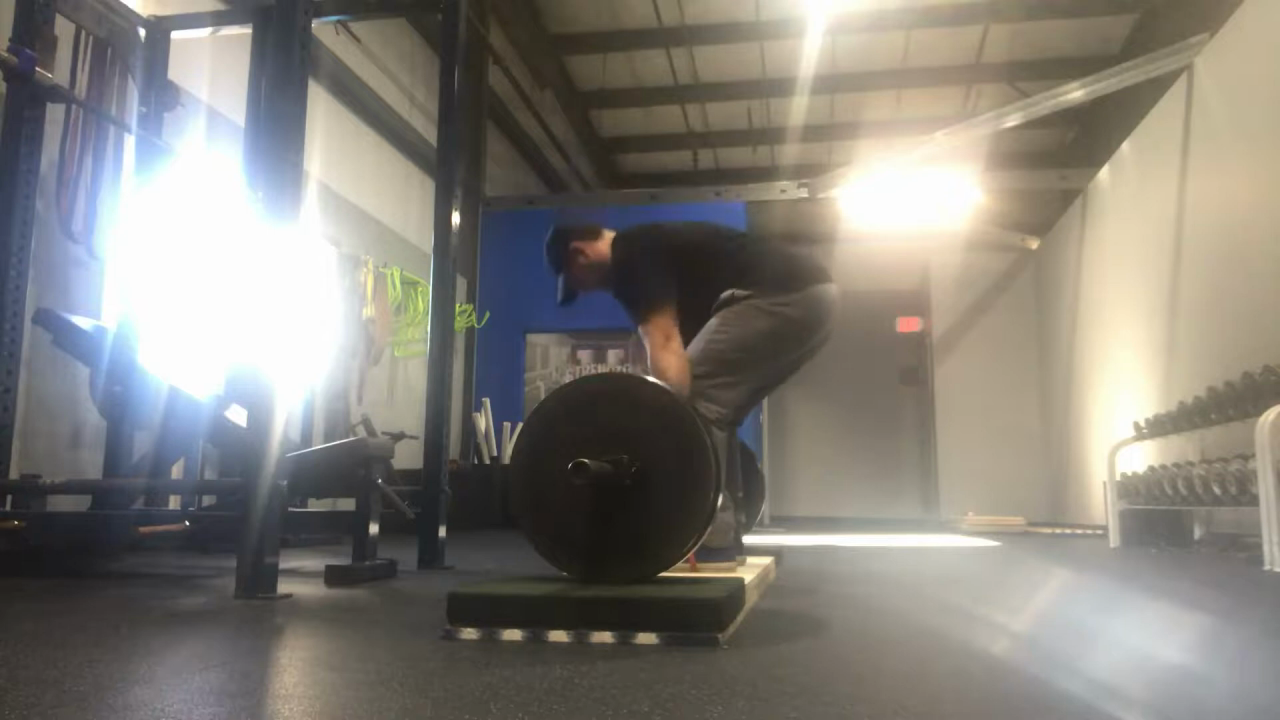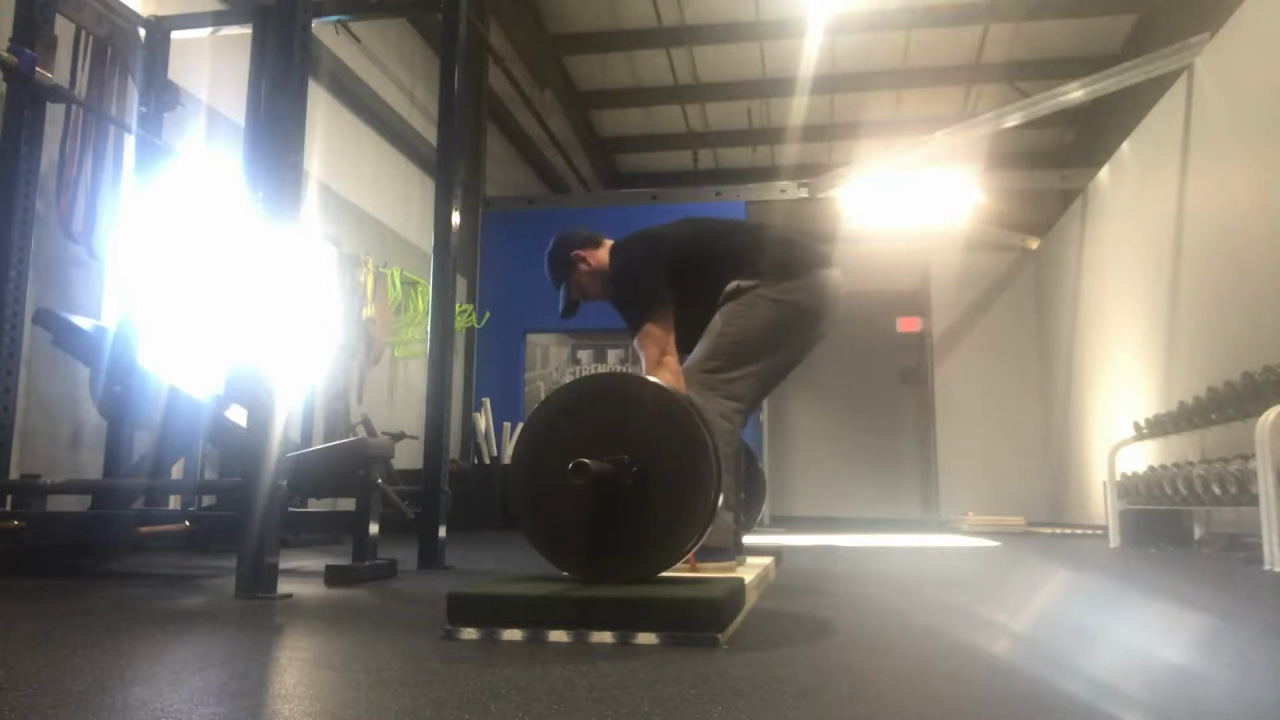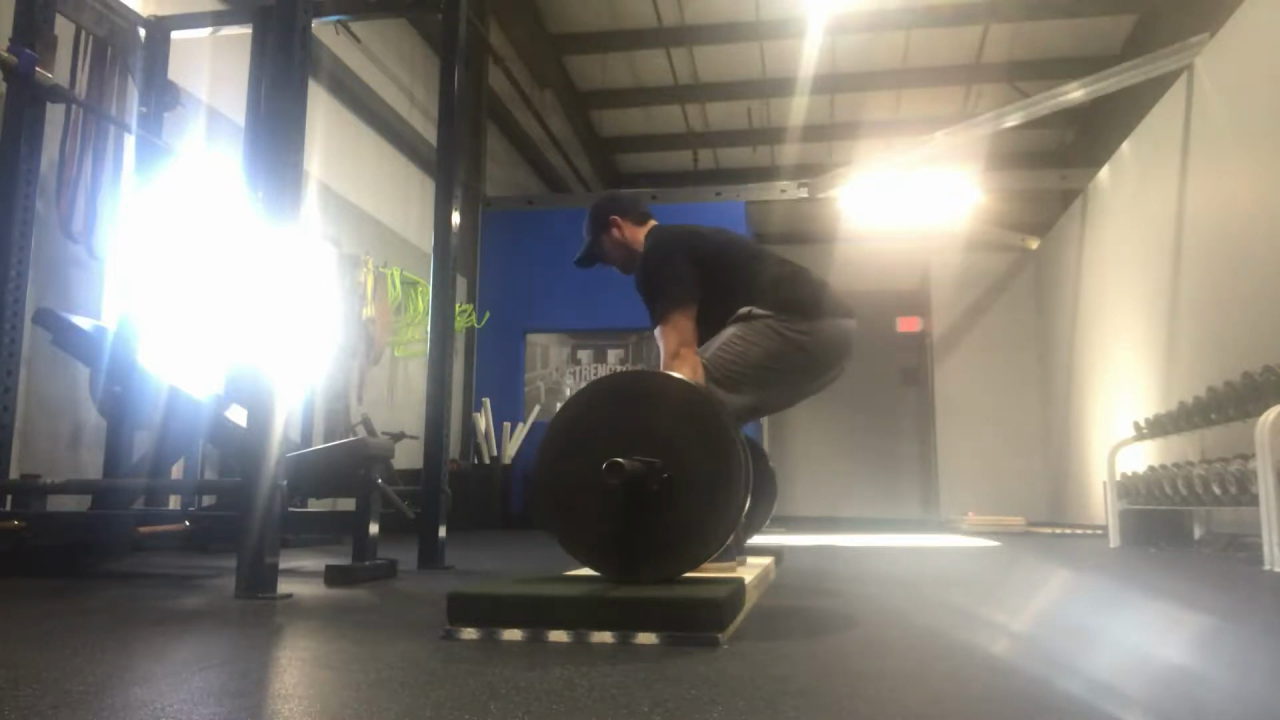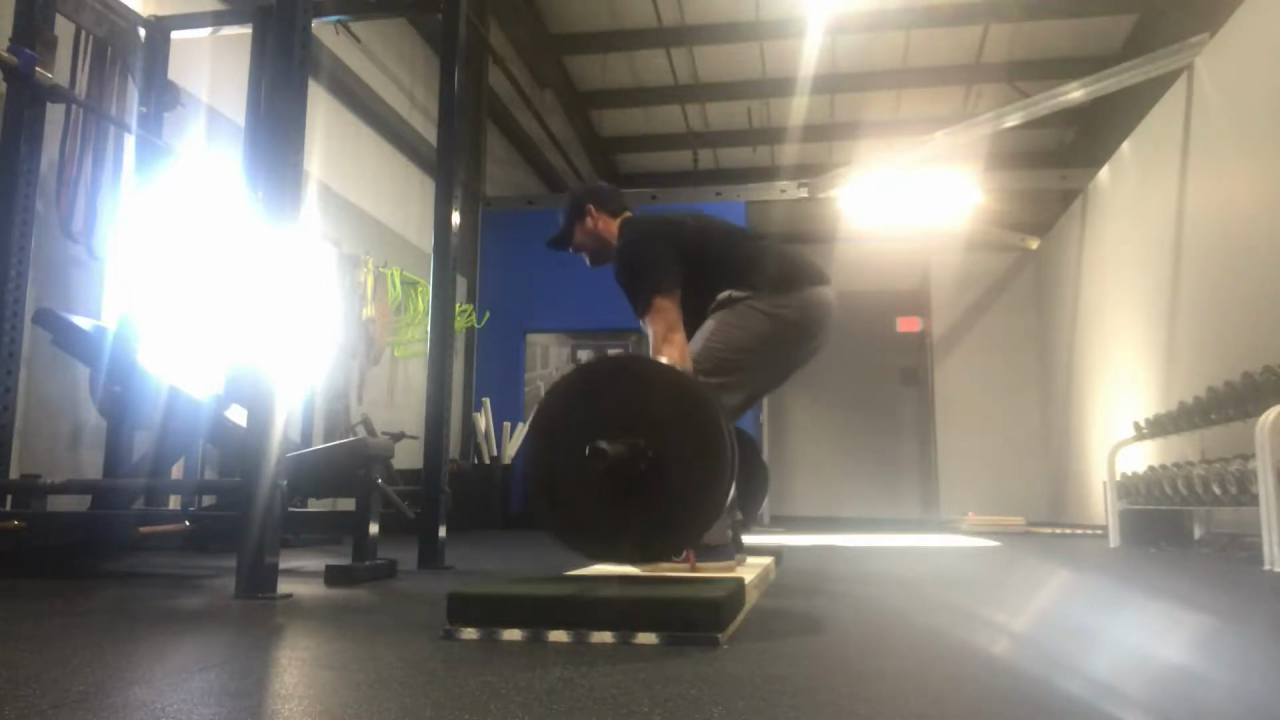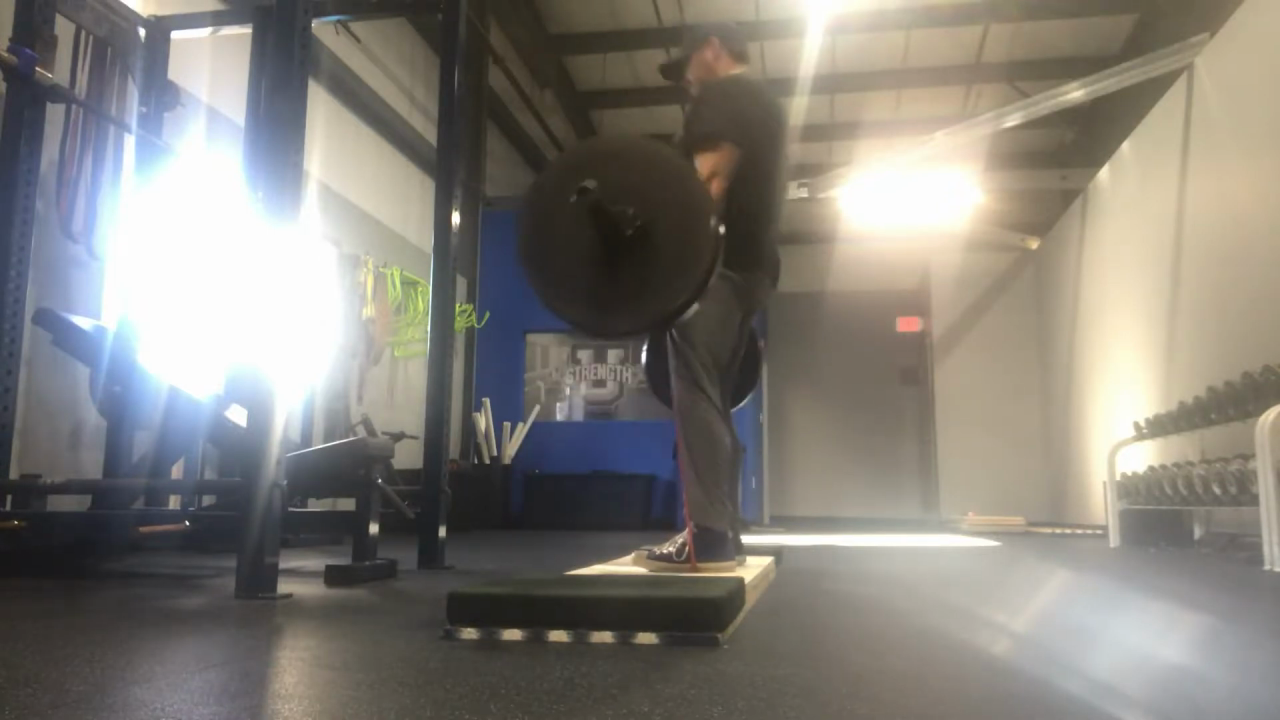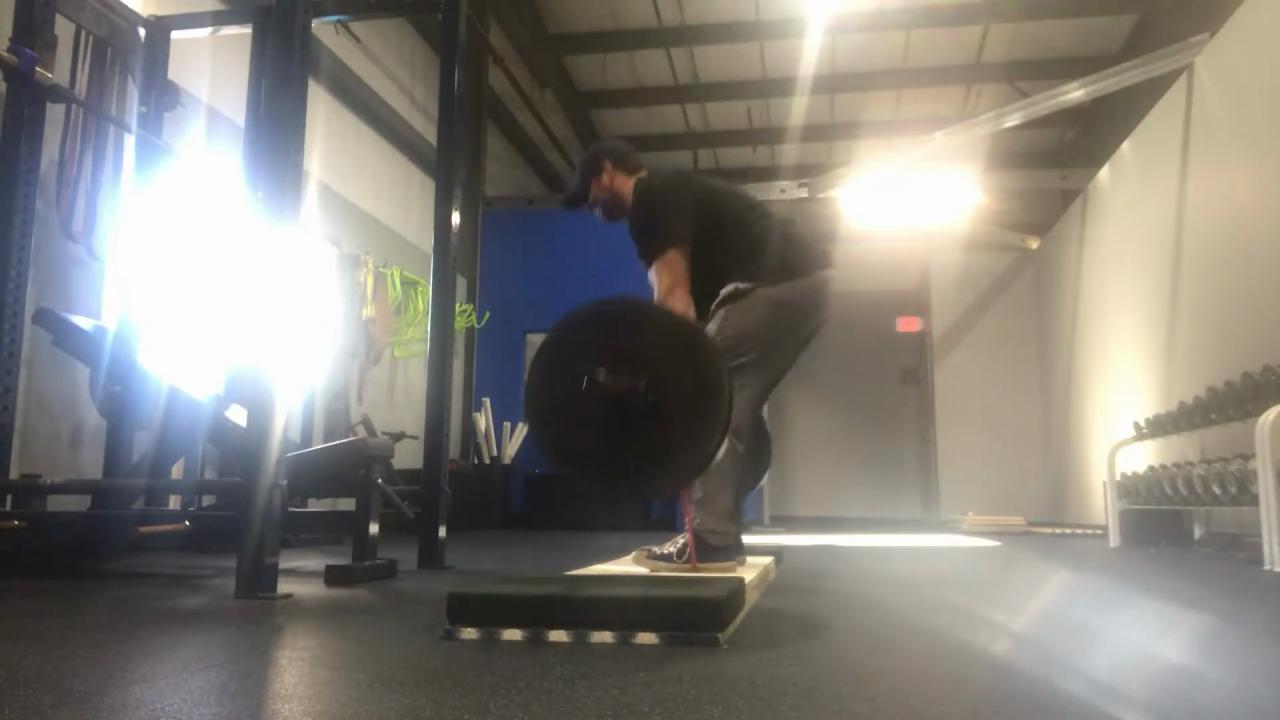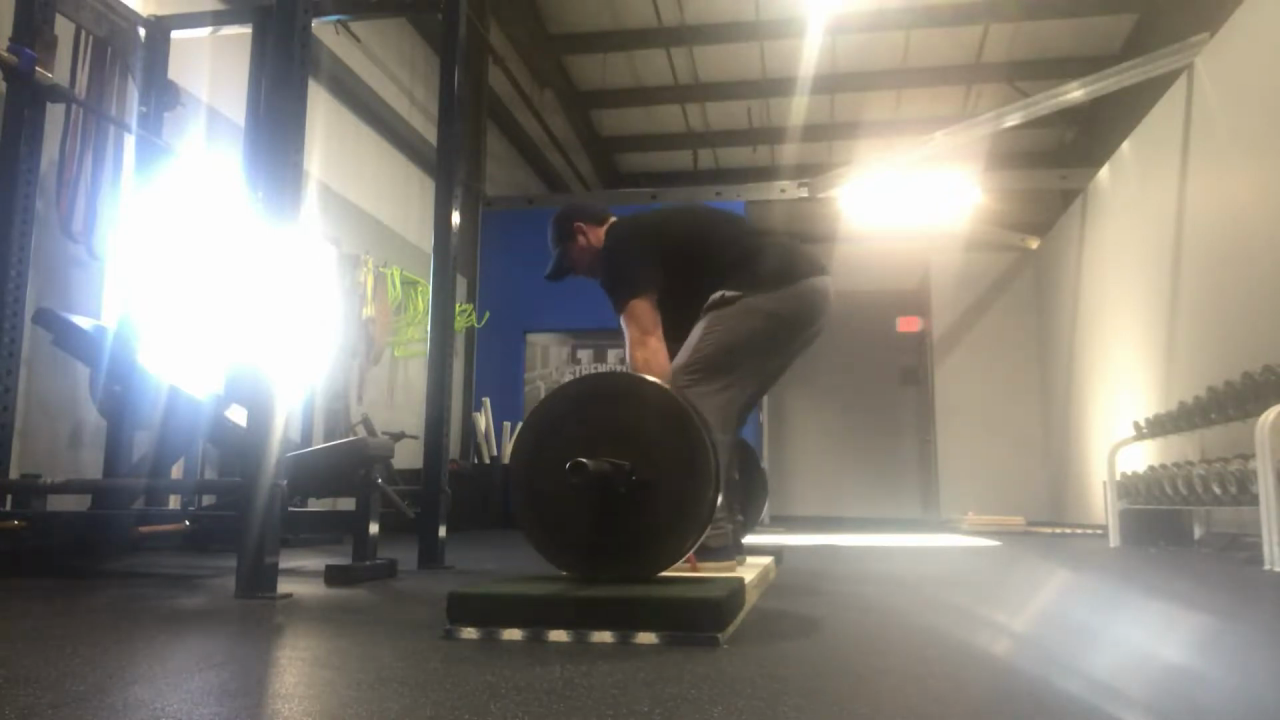
dt=0.7s
person 1, frame 1
left shoulder: (631, 256)
right shoulder: (646, 248)
left elbow: (666, 346)
right elbow: (672, 345)
left hip: (783, 296)
right hip: (810, 295)
left knee: (692, 401)
right knee: (709, 404)
left ankle: (710, 543)
right ankle: (724, 538)
person 1, frame 2
left shoulder: (629, 264)
right shoulder: (648, 257)
left elbow: (661, 361)
right elbow: (670, 359)
left hip: (787, 280)
right hip: (812, 277)
left knee: (703, 392)
right knee: (714, 394)
left ankle: (712, 541)
right ankle: (721, 536)
person 1, frame 3
left shoulder: (659, 253)
right shoulder: (681, 244)
left elbow: (680, 354)
right elbow: (692, 351)
left hip: (798, 324)
right hip: (828, 325)
person 1, frame 4
left shoulder: (637, 243)
right shoulder: (657, 235)
left elbow: (668, 339)
right elbow: (678, 338)
left hip: (782, 297)
right hip: (805, 299)
left ankle: (705, 541)
right ankle: (717, 534)
person 1, frame 5
left shoulder: (726, 93)
right shoulder: (758, 105)
left elbow: (712, 177)
left hip: (715, 262)
right hip: (745, 265)
left knee: (695, 399)
right knee: (709, 402)
left ankle: (708, 540)
right ankle: (720, 535)
person 1, frame 6
left shoulder: (653, 198)
right shoulder: (672, 194)
left elbow: (673, 294)
right elbow: (689, 293)
left hip: (779, 282)
right hip: (801, 279)
right knee: (727, 406)
left ankle: (710, 542)
right ankle: (720, 535)
person 1, frame 7
left shoulder: (621, 245)
right shoulder: (648, 238)
left elbow: (646, 341)
right elbow: (666, 341)
left hip: (772, 289)
right hip: (803, 286)
left knee: (689, 398)
right knee: (712, 404)
left ankle: (708, 542)
right ankle: (722, 534)
